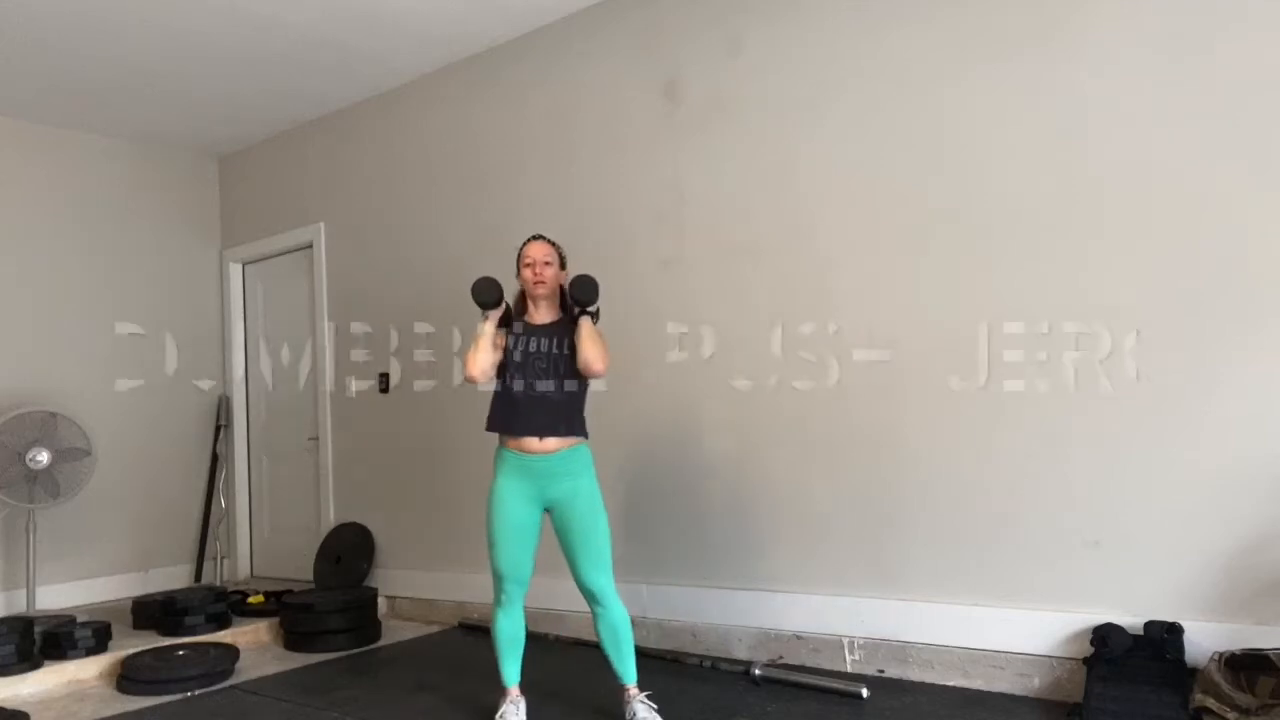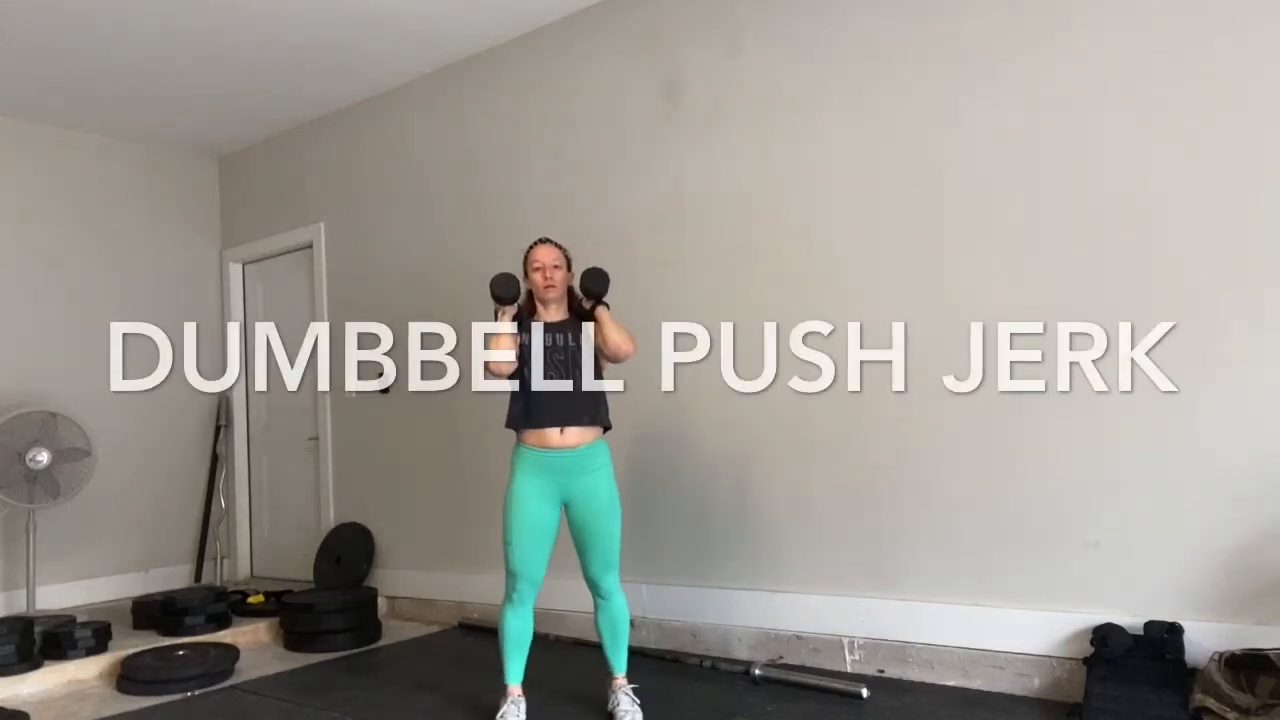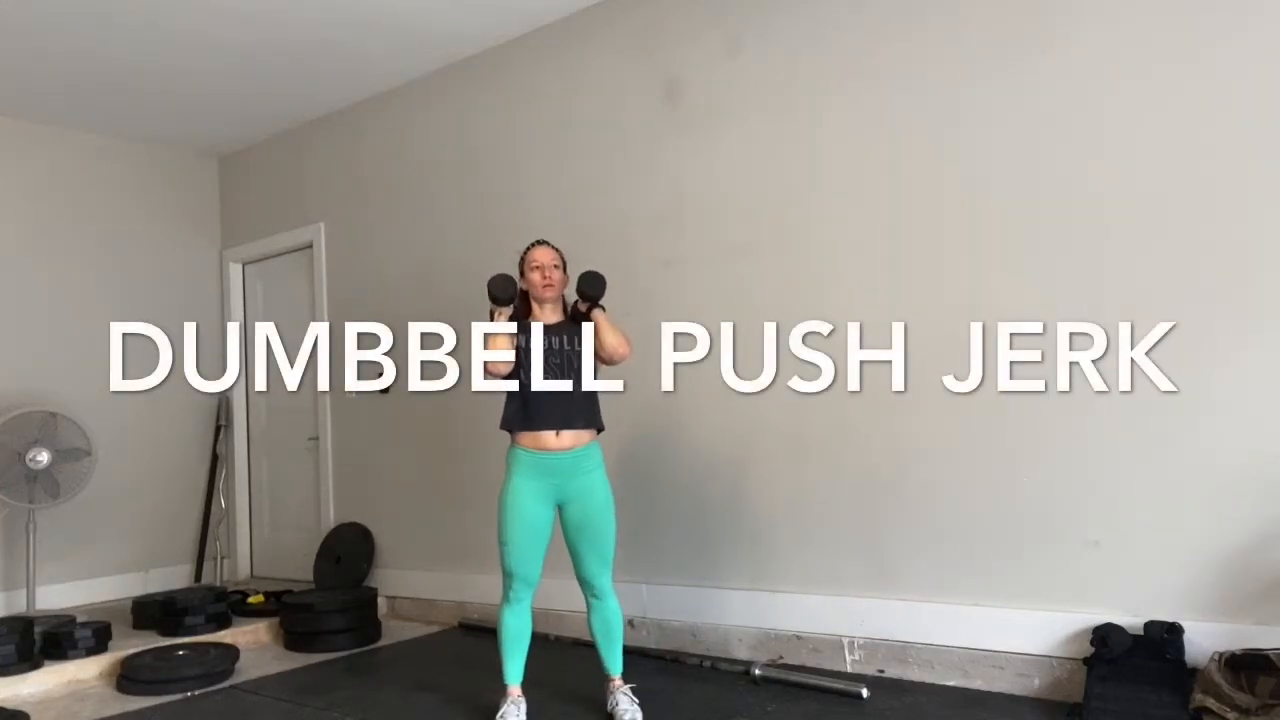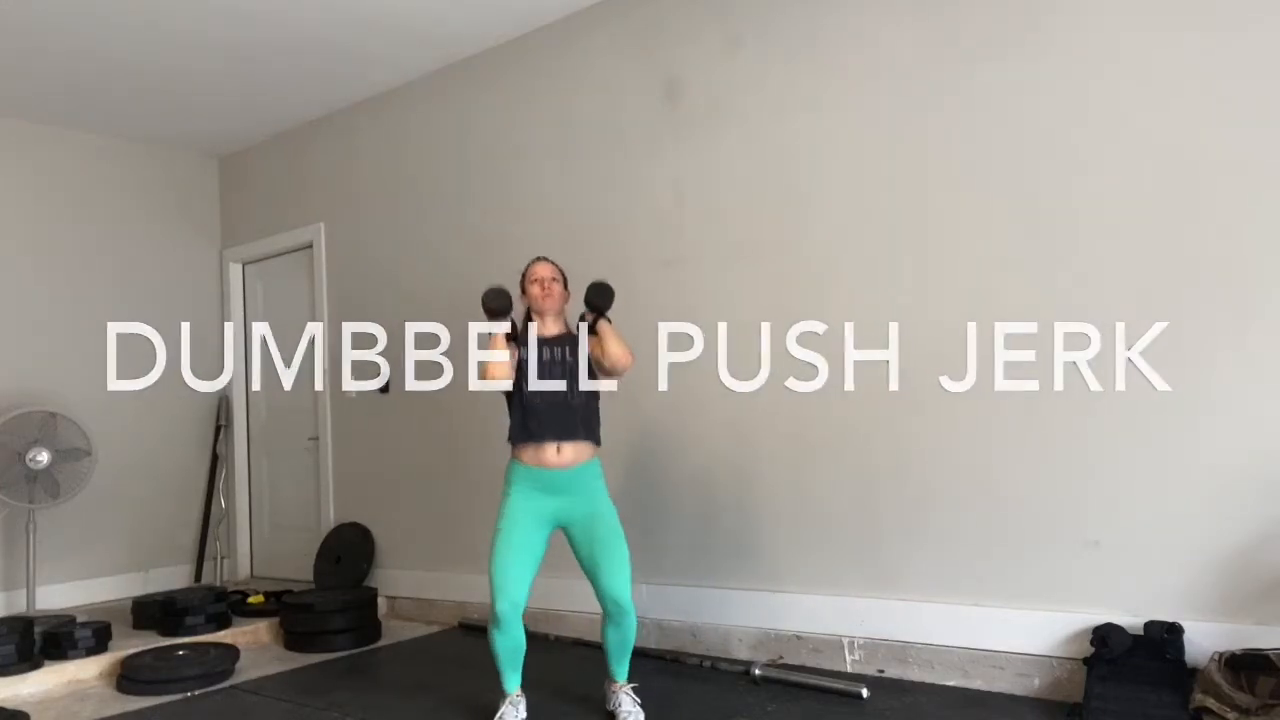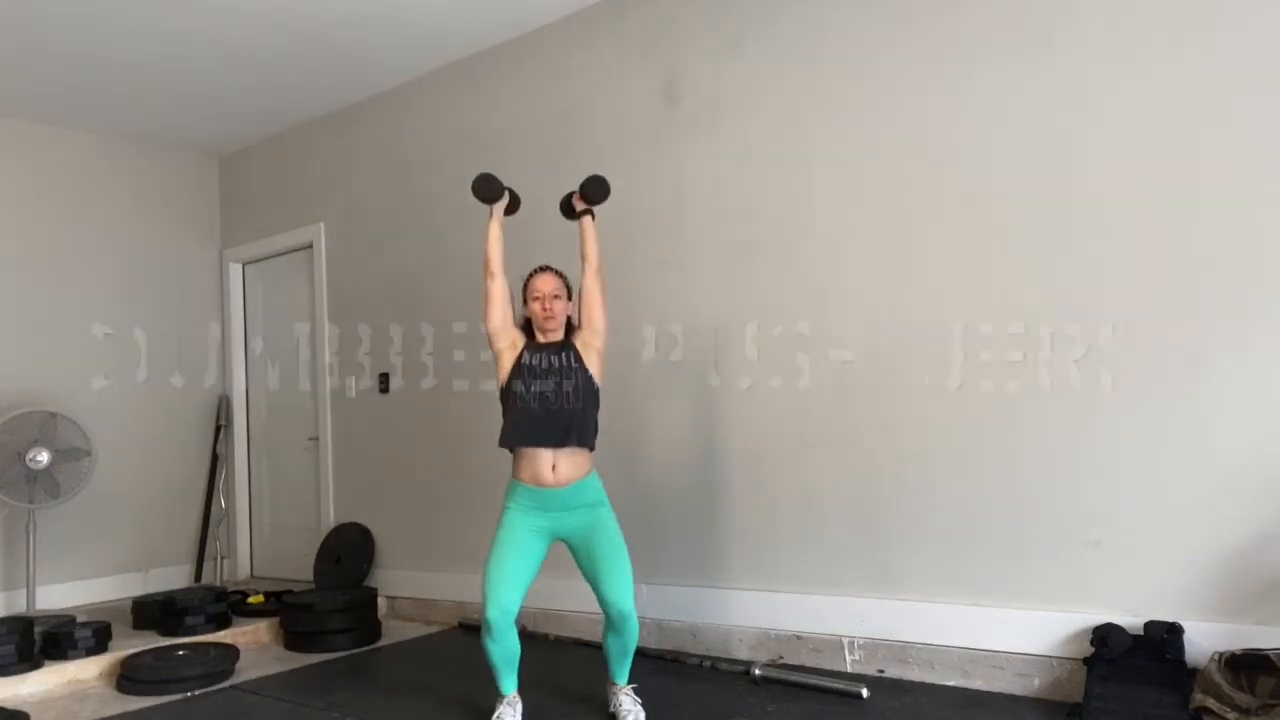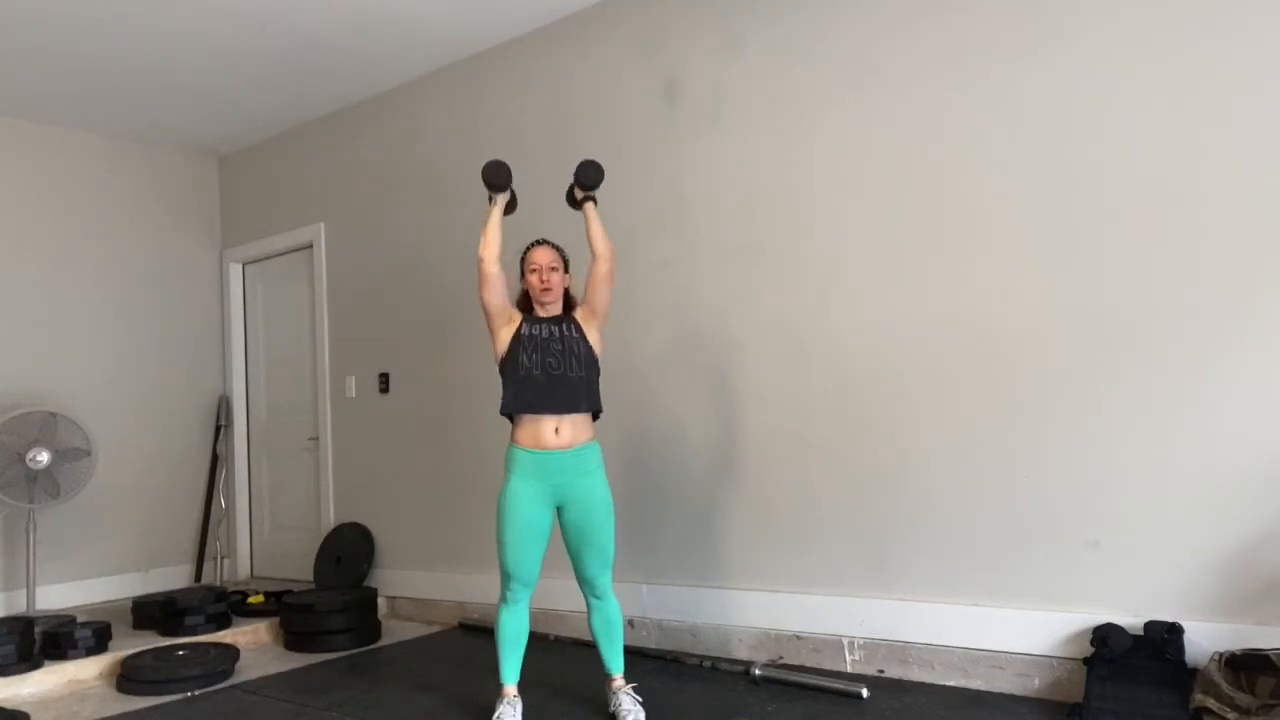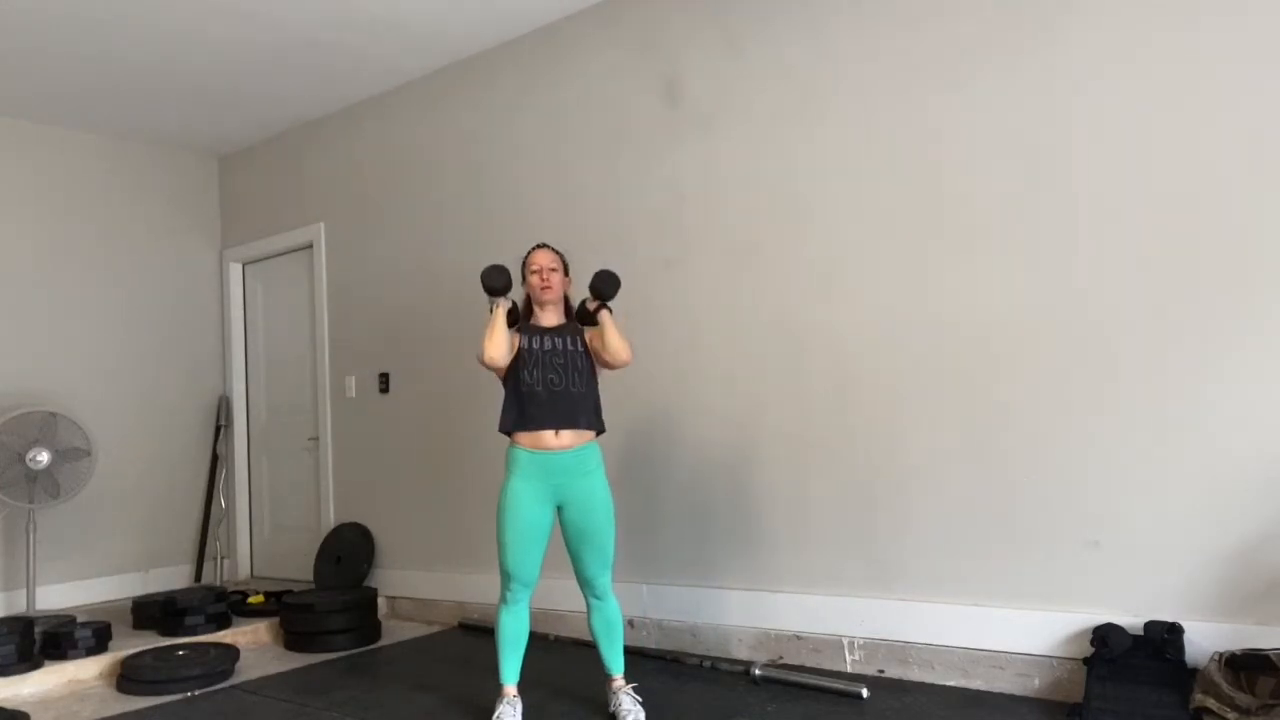
dt=0.7s
person 1, frame 1
left shoulder: (578, 329)
right shoulder: (504, 333)
left elbow: (595, 366)
right elbow: (475, 372)
left wrist: (583, 315)
right wrist: (490, 319)
left hip: (570, 469)
right hip: (513, 471)
left knee: (599, 588)
right knee: (509, 589)
person 1, frame 2
left shoulder: (589, 329)
right shoulder: (518, 330)
left elbow: (624, 350)
right elbow: (498, 366)
left wrist: (598, 307)
right wrist: (505, 315)
left hip: (590, 466)
right hip: (533, 469)
left knee: (605, 582)
right knee: (521, 587)
person 1, frame 3
left shoulder: (583, 329)
right shoulder: (512, 330)
left elbow: (619, 352)
right elbow: (496, 366)
left wrist: (594, 309)
right wrist: (500, 315)
left hip: (584, 468)
right hip: (528, 470)
left knee: (598, 584)
right knee: (518, 587)
person 1, frame 4
left shoulder: (586, 346)
right shoulder: (515, 348)
left elbow: (621, 363)
right elbow: (495, 379)
left wrist: (600, 322)
right wrist: (500, 330)
left hip: (585, 488)
right hip: (527, 490)
left knee: (619, 597)
right knee: (505, 606)
person 1, frame 5
left shoulder: (586, 348)
right shoulder: (512, 350)
left elbow: (594, 273)
right elbow: (495, 276)
left wrist: (586, 215)
right wrist: (496, 215)
left hip: (585, 502)
right hip: (526, 505)
left knee: (621, 607)
right knee: (497, 612)
person 1, frame 6
left shoulder: (585, 323)
right shoulder: (510, 326)
left elbow: (604, 261)
right elbow: (487, 264)
left wrist: (587, 203)
right wrist: (498, 205)
left hip: (583, 467)
right hip: (526, 471)
left knee: (598, 585)
right knee: (516, 588)
person 1, frame 7
left shoulder: (587, 336)
right shoulder: (514, 337)
left elbow: (621, 358)
right elbow: (492, 359)
left wrist: (602, 310)
right wrist: (499, 307)
left hip: (583, 468)
right hip: (527, 470)
left knee: (598, 585)
right knee: (516, 588)
